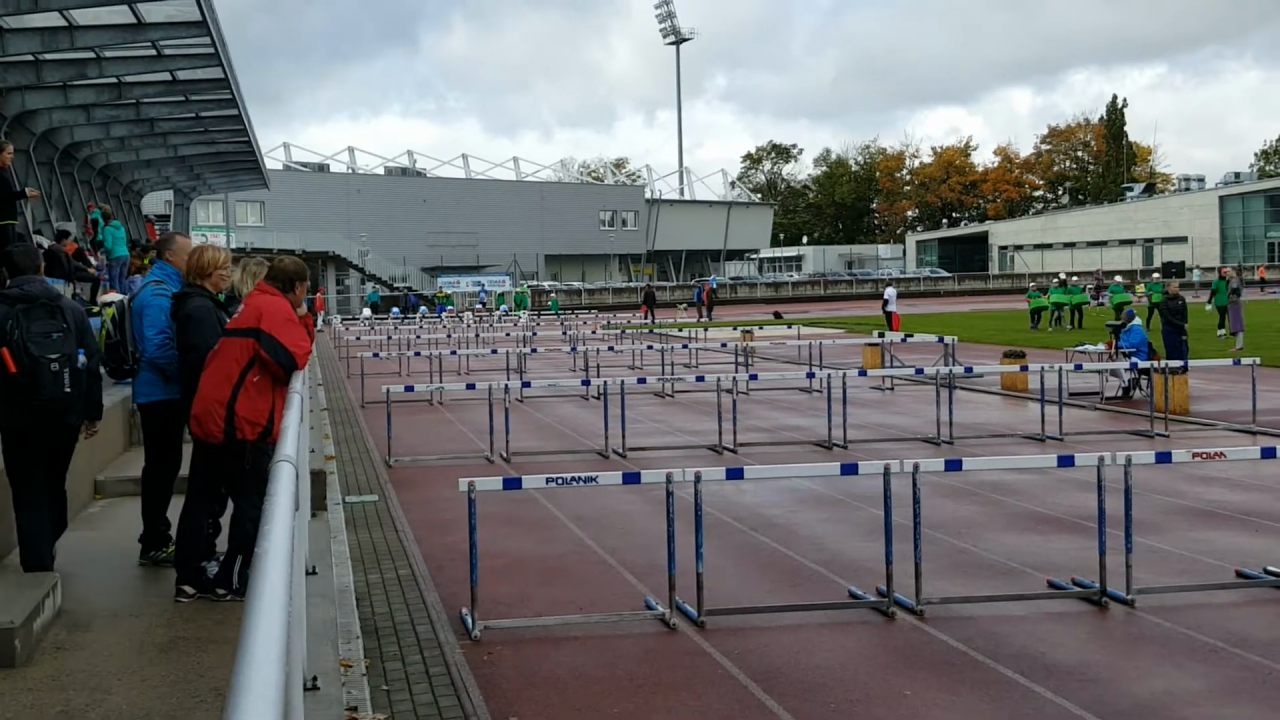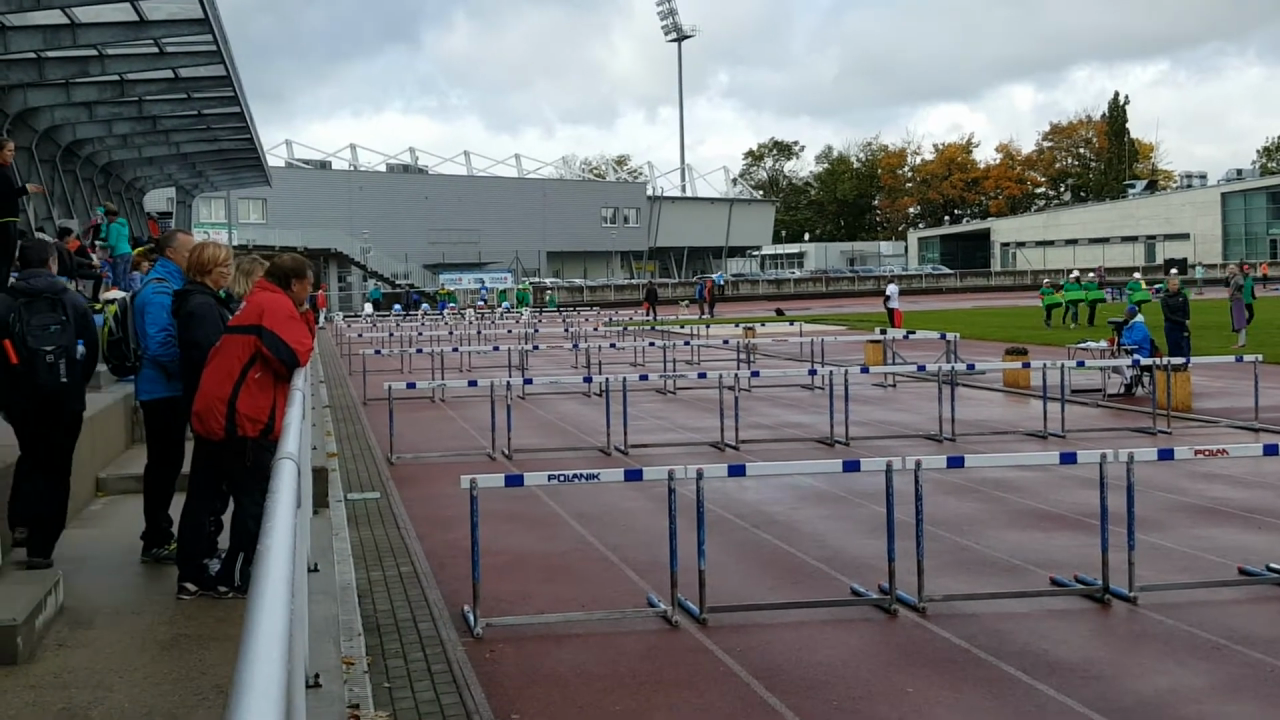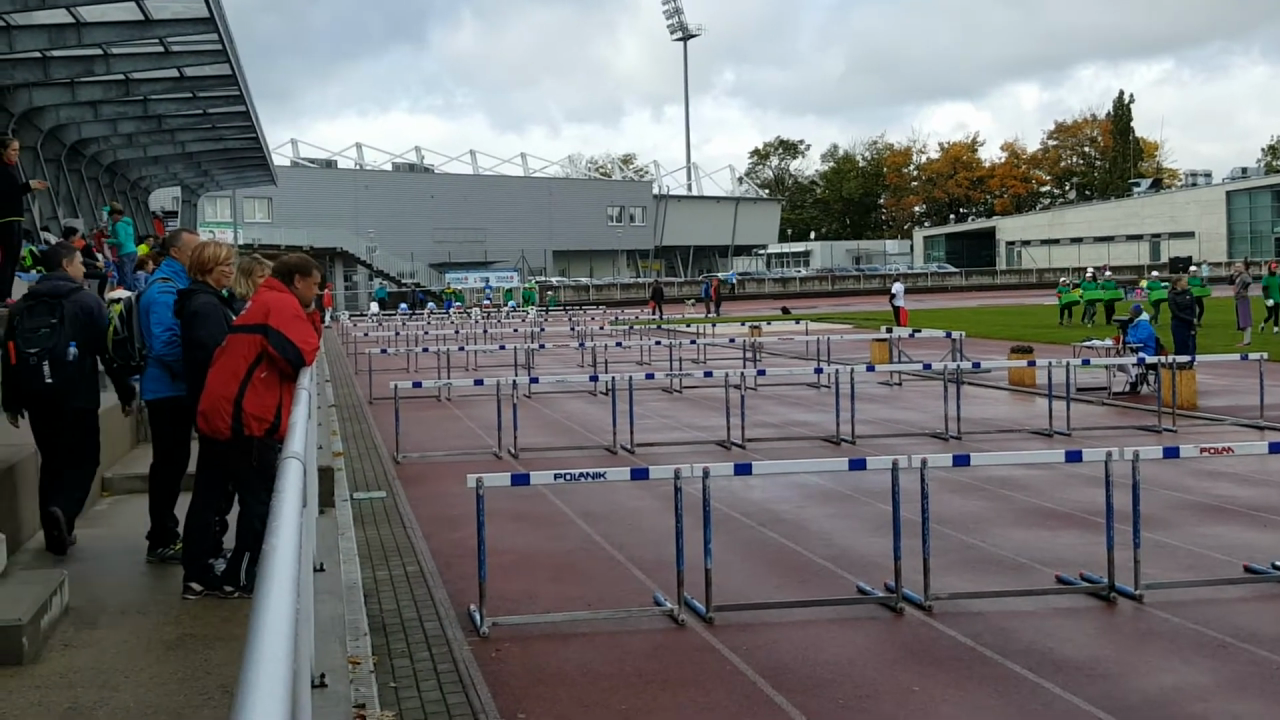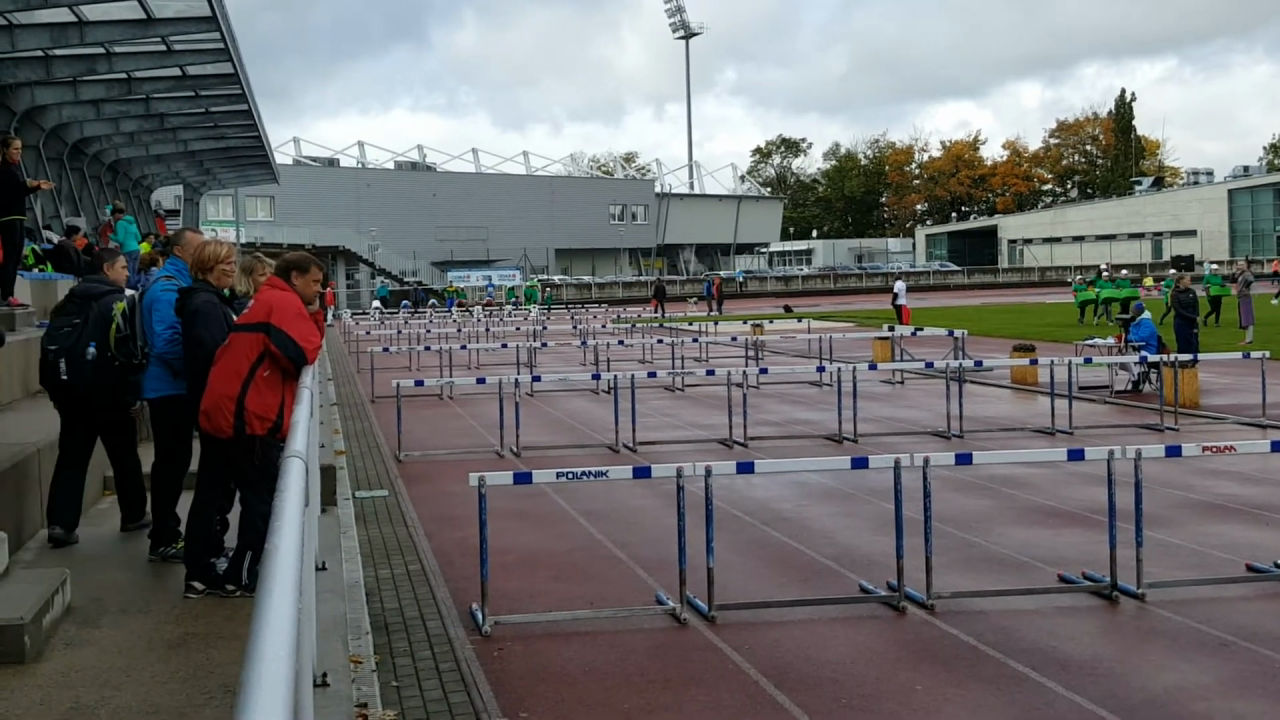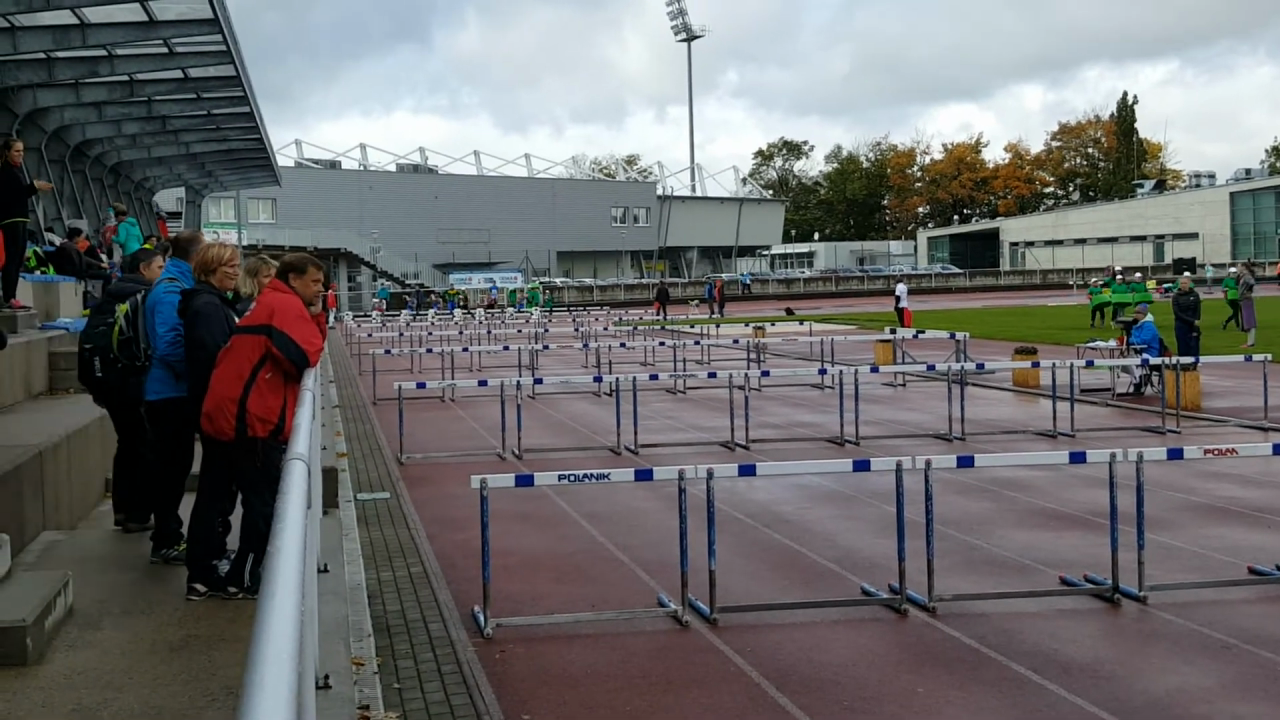
dt=0.4s
person 1, frame 1
left shoulder: (207, 304)
right shoulder: (199, 309)
right elbow: (207, 361)
left knee: (211, 485)
right knee: (205, 488)
left ankle: (202, 558)
right ankle: (190, 575)
person 1, frame 2
left shoulder: (209, 302)
right shoulder: (201, 306)
right elbow: (210, 358)
left knee: (212, 482)
right knee: (206, 485)
left ankle: (204, 555)
right ankle: (192, 573)
person 1, frame 3
left shoulder: (213, 301)
right shoulder: (205, 305)
right elbow: (213, 358)
left knee: (218, 481)
right knee: (212, 484)
left ankle: (210, 554)
right ankle: (198, 571)
person 1, frame 4
left shoulder: (215, 300)
right shoulder: (204, 304)
right elbow: (213, 358)
left knee: (220, 480)
right knee: (214, 483)
left ankle: (212, 553)
right ankle: (200, 569)
person 1, frame 5
left shoulder: (218, 302)
right shoulder: (206, 306)
right elbow: (214, 360)
left knee: (222, 482)
right knee: (216, 484)
left ankle: (213, 555)
right ankle: (202, 571)
person 2, frame 1
left shoulder: (257, 304)
right shoulder: (276, 309)
left elbow: (287, 354)
right elbow: (293, 360)
left wrist: (303, 321)
right wrist: (303, 321)
left hip: (218, 416)
right hip: (241, 421)
left knee: (242, 500)
right knee: (252, 503)
left ankle: (195, 576)
right ankle: (230, 582)
person 2, frame 2
left shoulder: (258, 302)
right shoulder: (277, 306)
left elbow: (291, 350)
right elbow: (294, 358)
left wrist: (304, 317)
right wrist: (303, 319)
left hip: (219, 413)
right hip: (242, 419)
left knee: (230, 497)
right knee: (253, 502)
left ankle: (202, 575)
right ankle: (233, 580)
person 2, frame 3
left shoulder: (264, 301)
right shoulder: (283, 305)
right elbow: (300, 357)
left wrist: (311, 316)
right wrist: (309, 320)
left hip: (222, 412)
right hip: (248, 417)
left knee: (234, 496)
right knee: (259, 501)
left ankle: (200, 575)
right ankle: (238, 579)
person 2, frame 4
left shoulder: (267, 300)
right shoulder: (286, 303)
right elbow: (302, 355)
left wrist: (313, 316)
right wrist: (312, 318)
left hip: (223, 412)
right hip: (249, 417)
left knee: (214, 495)
right knee: (261, 500)
left ankle: (200, 574)
right ankle: (240, 578)
person 2, frame 5
left shoulder: (269, 303)
right shoulder: (287, 305)
left elbow: (299, 352)
right elbow: (304, 358)
left wrist: (315, 318)
right wrist: (315, 320)
left hip: (225, 415)
right hip: (251, 420)
left knee: (216, 498)
right knee: (263, 503)
left ankle: (202, 576)
right ankle: (242, 580)
person 3, frame 1
left shoulder: (167, 287)
right shoulder: (159, 293)
right elbow: (159, 348)
left wrist: (185, 377)
left hip: (165, 391)
right hip: (161, 392)
left knee: (164, 464)
right knee: (161, 466)
left ankle: (157, 536)
right ankle: (154, 544)
person 3, frame 2
left shoulder: (169, 285)
right shoulder: (161, 291)
right elbow: (161, 346)
left wrist: (187, 374)
left hip: (167, 389)
right hip: (164, 390)
left knee: (166, 462)
right knee: (164, 464)
left ankle: (159, 534)
right ankle: (156, 542)
person 3, frame 3
left shoulder: (175, 284)
right shoulder: (166, 290)
right elbow: (166, 346)
left hip: (172, 388)
right hip: (169, 389)
left knee: (172, 462)
right knee: (169, 463)
left ankle: (165, 534)
right ankle: (161, 542)
person 3, frame 4
left shoulder: (179, 283)
right shoulder: (169, 288)
right elbow: (168, 344)
left hip: (174, 387)
right hip: (170, 388)
left knee: (174, 461)
right knee: (172, 462)
left ankle: (167, 532)
right ankle: (163, 541)
person 3, frame 5
left shoulder: (176, 285)
right shoulder: (172, 291)
right elbow: (170, 347)
left hip: (172, 389)
right hip: (172, 390)
left knee: (173, 463)
right knee: (172, 465)
left ankle: (169, 534)
right ankle: (165, 543)
person 4, frame 1
right shoulder: (71, 309)
right elbow: (91, 363)
right wrist: (93, 411)
right hip: (65, 413)
left knee: (29, 491)
right knee: (53, 483)
left ankle: (39, 560)
right ankle: (44, 554)
person 4, frame 2
right shoulder: (74, 302)
right elbow: (91, 352)
right hip: (66, 401)
left knee: (29, 461)
right knee: (56, 471)
right ankle: (40, 548)
person 4, frame 3
right shoulder: (86, 302)
right elbow: (110, 350)
right wrist: (126, 393)
left hip: (38, 398)
right hip: (78, 397)
left knee: (52, 461)
right knee: (84, 462)
left ankle: (55, 529)
right ankle: (61, 512)
person 4, frame 4
left shoulder: (65, 303)
right shoulder: (119, 302)
left elbow: (49, 348)
right elbow: (130, 351)
left wrist: (55, 391)
right wrist: (135, 392)
left hip: (72, 393)
right hip: (110, 394)
left knee: (71, 457)
right knee: (124, 455)
left ankle: (60, 521)
right ankle: (133, 515)
person 4, frame 5
left shoulder: (107, 298)
right shoulder: (149, 299)
left elbow: (88, 344)
left wrist: (95, 388)
left hip: (110, 386)
right hip: (140, 387)
left knee: (127, 446)
right knee: (145, 450)
left ankle: (123, 509)
right ankle: (137, 516)
